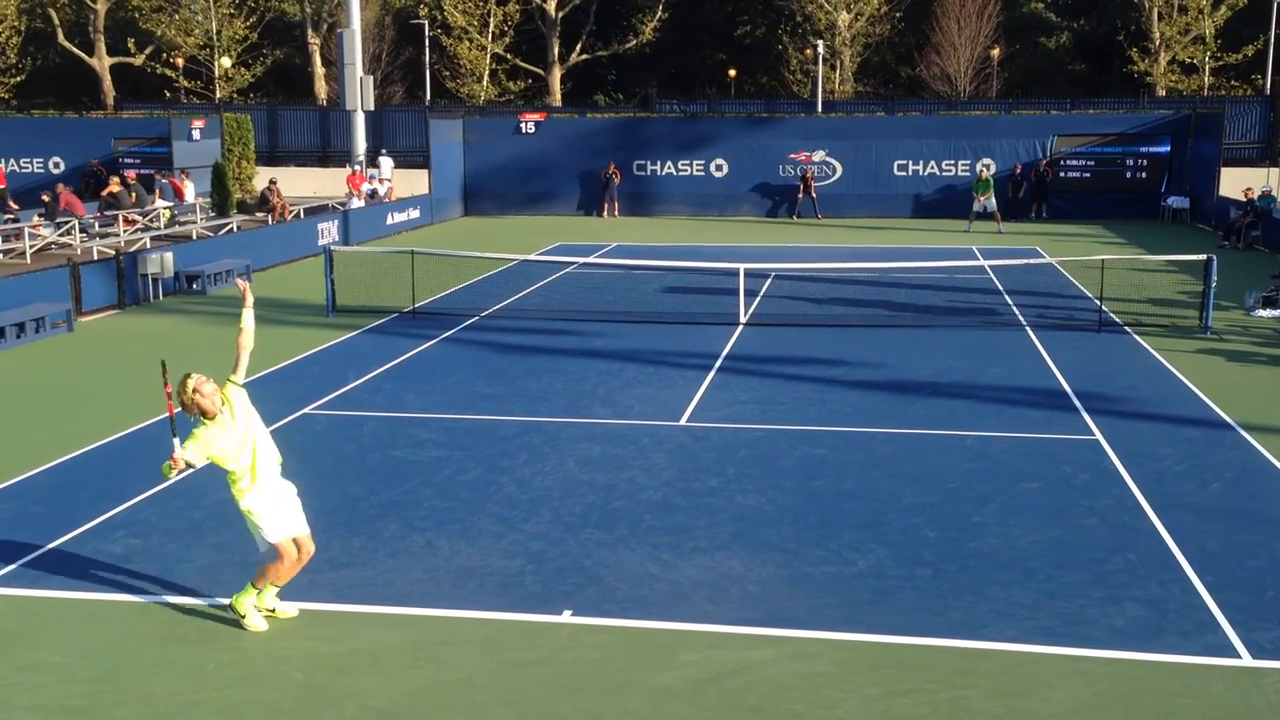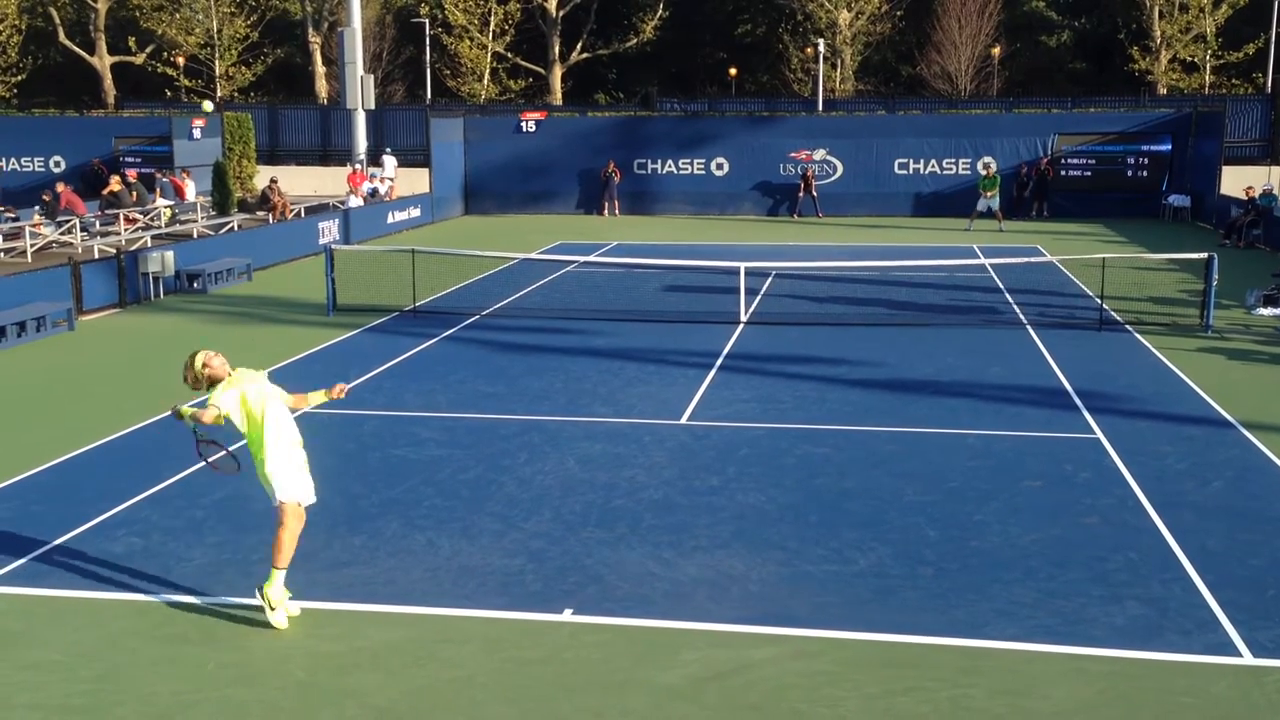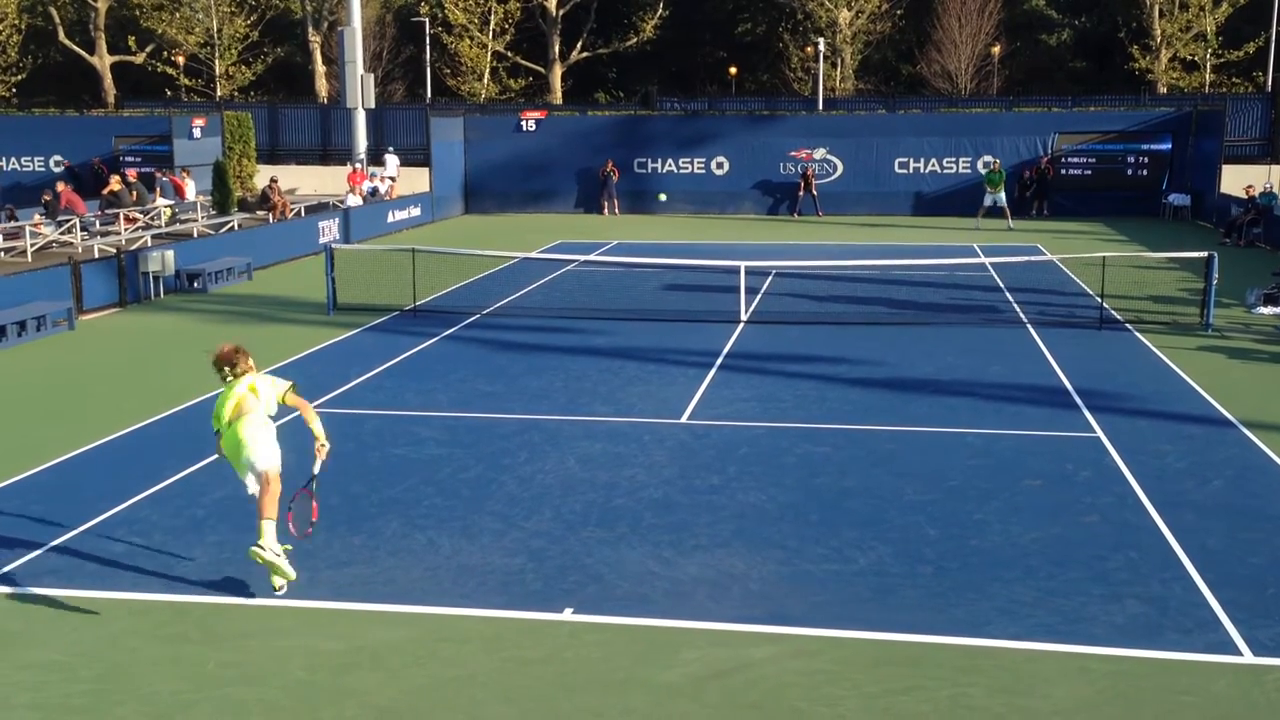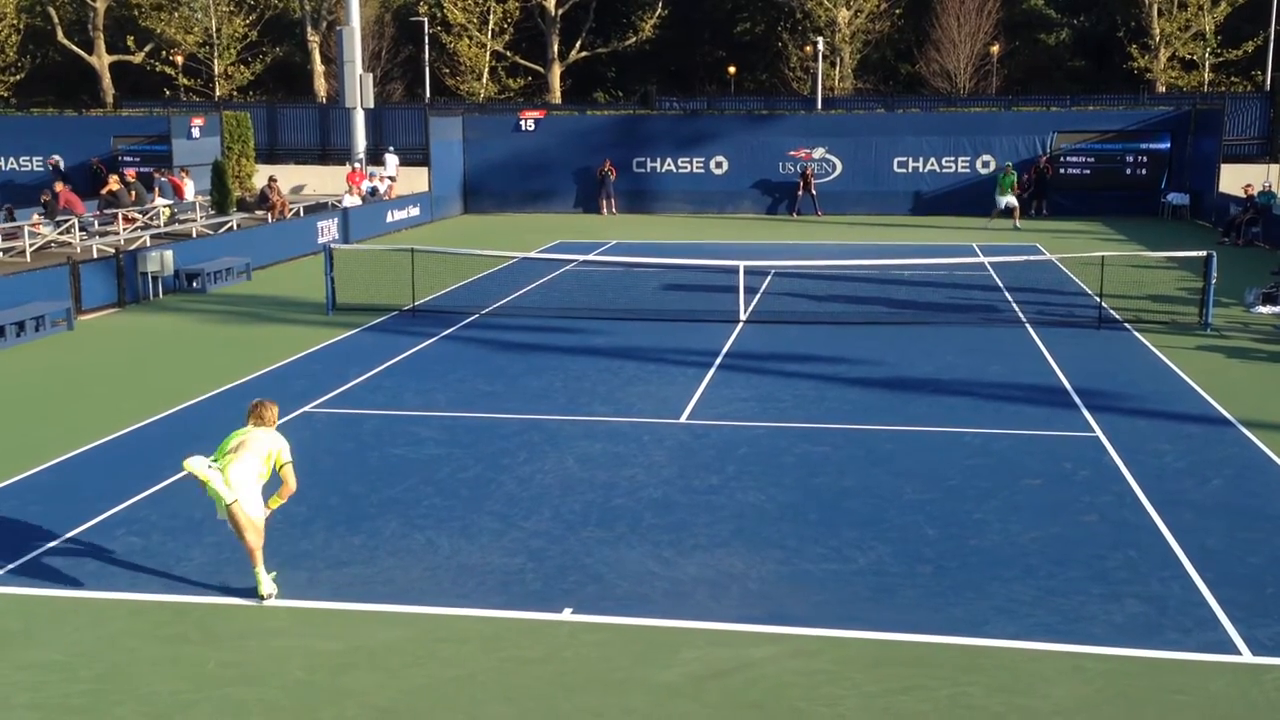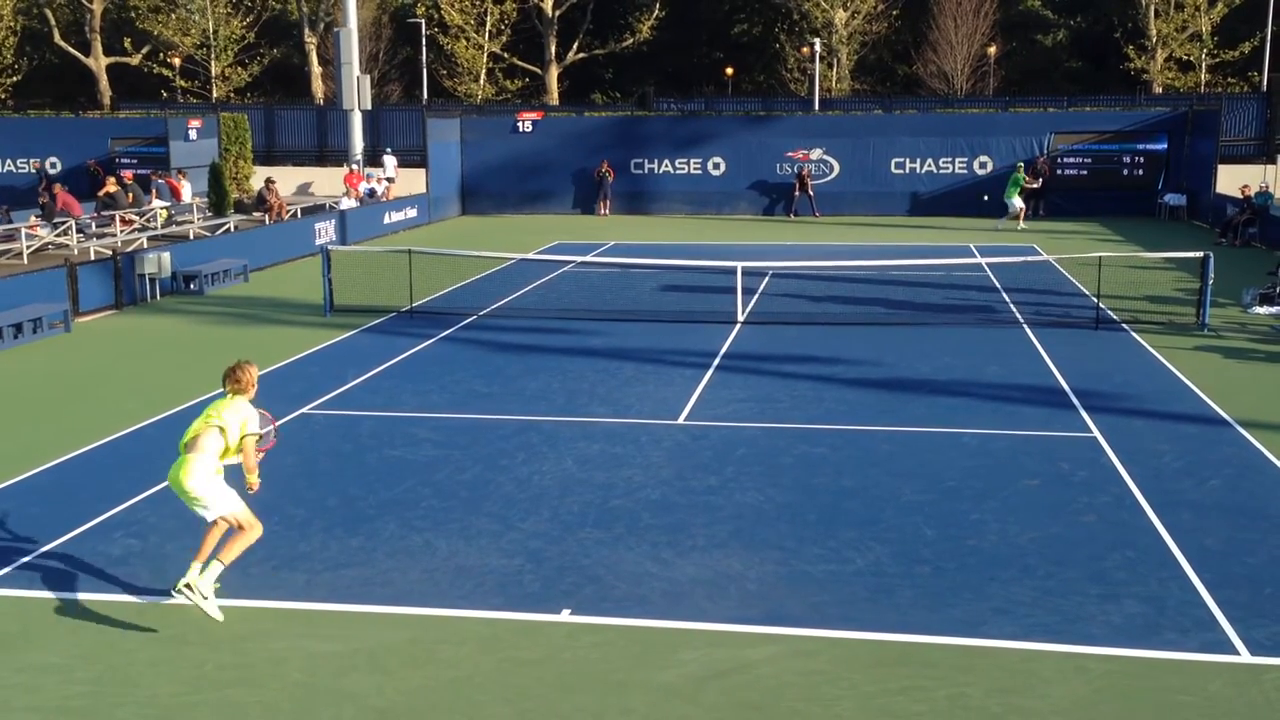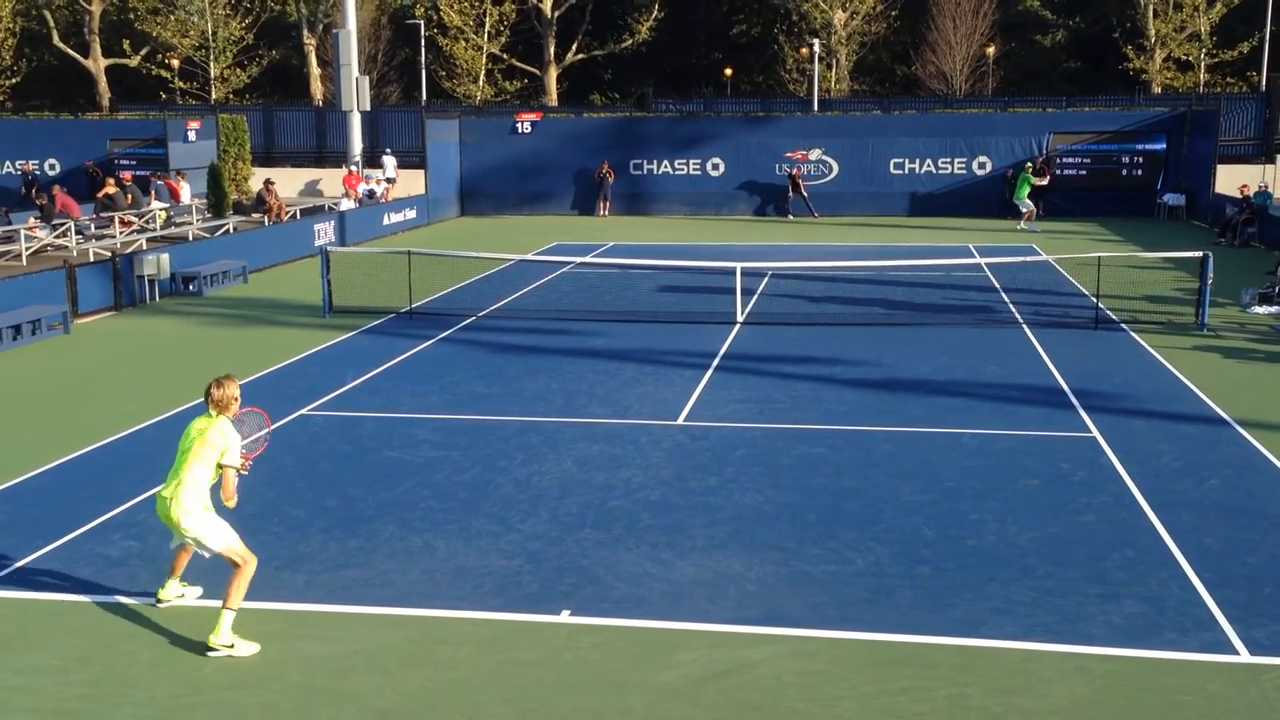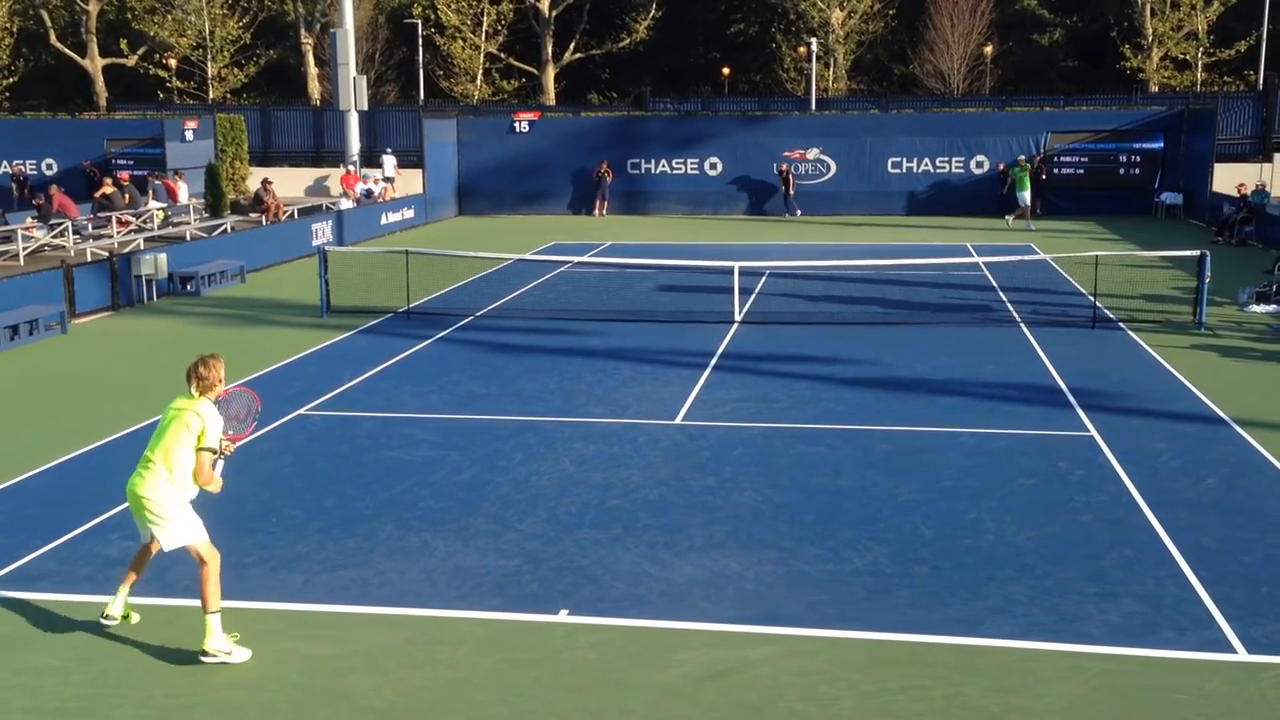
dt=0.3s
person 1, frame 1
left shoulder: (232, 394)
right shoulder: (202, 437)
left elbow: (244, 346)
right elbow: (172, 470)
left wrist: (247, 304)
right wrist: (172, 465)
left hip: (278, 485)
right hip: (254, 495)
left knee: (306, 550)
right knee: (287, 557)
left ankle: (265, 598)
right ankle: (244, 601)
person 1, frame 2
left shoulder: (249, 377)
right shoulder: (221, 393)
left elbow: (294, 401)
right elbow: (210, 416)
left wrist: (326, 394)
right wrist: (185, 412)
left hip: (291, 449)
right hip: (272, 454)
left knee: (298, 516)
right knee: (290, 514)
left ankle: (275, 590)
right ankle: (272, 590)
person 1, frame 3
left shoulder: (222, 401)
right shoulder: (267, 381)
left elbow: (222, 446)
right elbow: (304, 406)
right wrist: (320, 437)
left hip: (233, 446)
right hip: (252, 438)
left knee: (269, 499)
right knee: (271, 483)
left ankle: (277, 577)
right ankle: (267, 543)
person 1, frame 4
left shoulder: (234, 435)
right shoulder: (278, 439)
left elbow: (213, 467)
right elbow: (290, 485)
right wrist: (270, 506)
left hip: (219, 476)
right hip: (243, 476)
right knee: (253, 537)
left ankle: (264, 582)
person 1, frame 5
left shoulder: (215, 406)
right shoulder: (248, 412)
right elbow: (249, 464)
left wrist: (242, 452)
right wrist: (253, 480)
left hip: (179, 474)
right hip: (199, 476)
left knee: (222, 520)
right knee: (252, 528)
left ankle: (190, 579)
right ankle: (202, 583)
person 1, frame 6
left shoulder: (197, 423)
right shoulder: (230, 436)
right elbow: (228, 492)
left wrist: (231, 466)
right wrist: (231, 500)
left hip: (165, 503)
right hip: (190, 510)
left knee: (190, 542)
right knee: (247, 562)
left ankle: (170, 590)
right ankle: (222, 636)
person 1, frame 7
left shoulder: (177, 405)
right shoulder: (211, 417)
right elbow: (202, 475)
left wrist: (215, 448)
right wrist: (215, 485)
left hip: (139, 488)
right hip: (165, 496)
left knee: (150, 546)
right knee: (210, 558)
left ankle: (116, 608)
right ankle: (215, 641)
